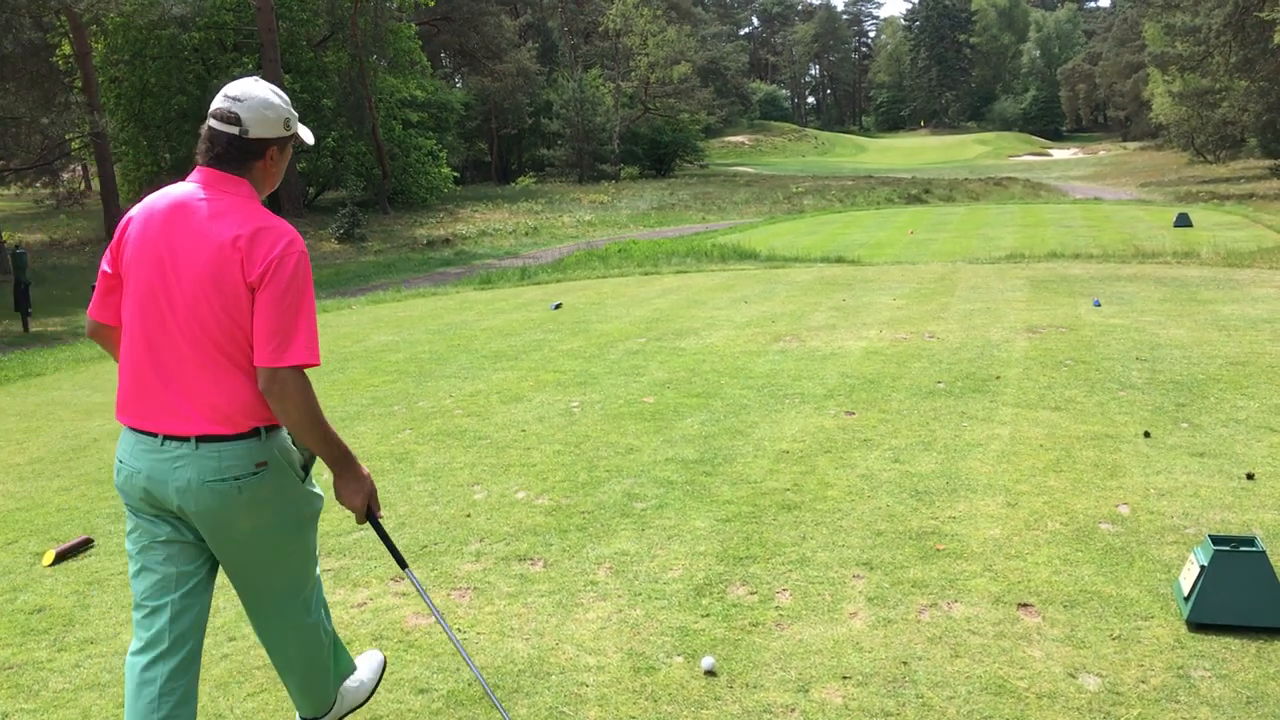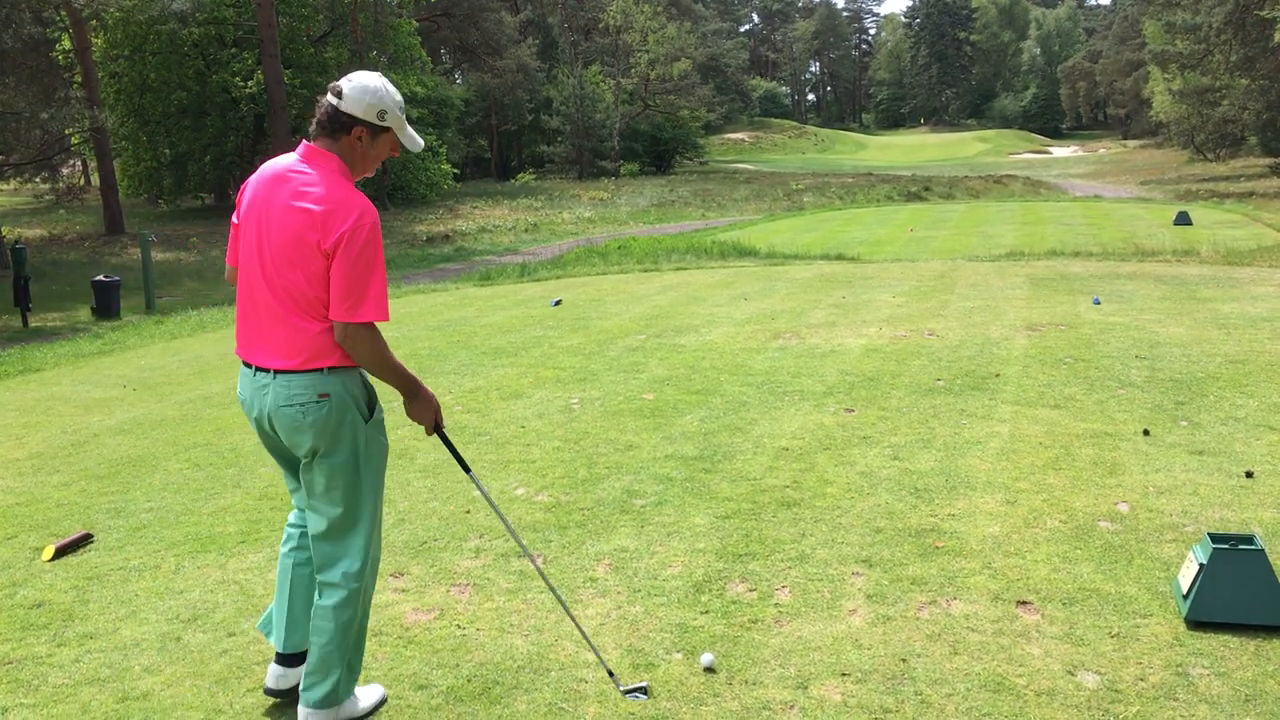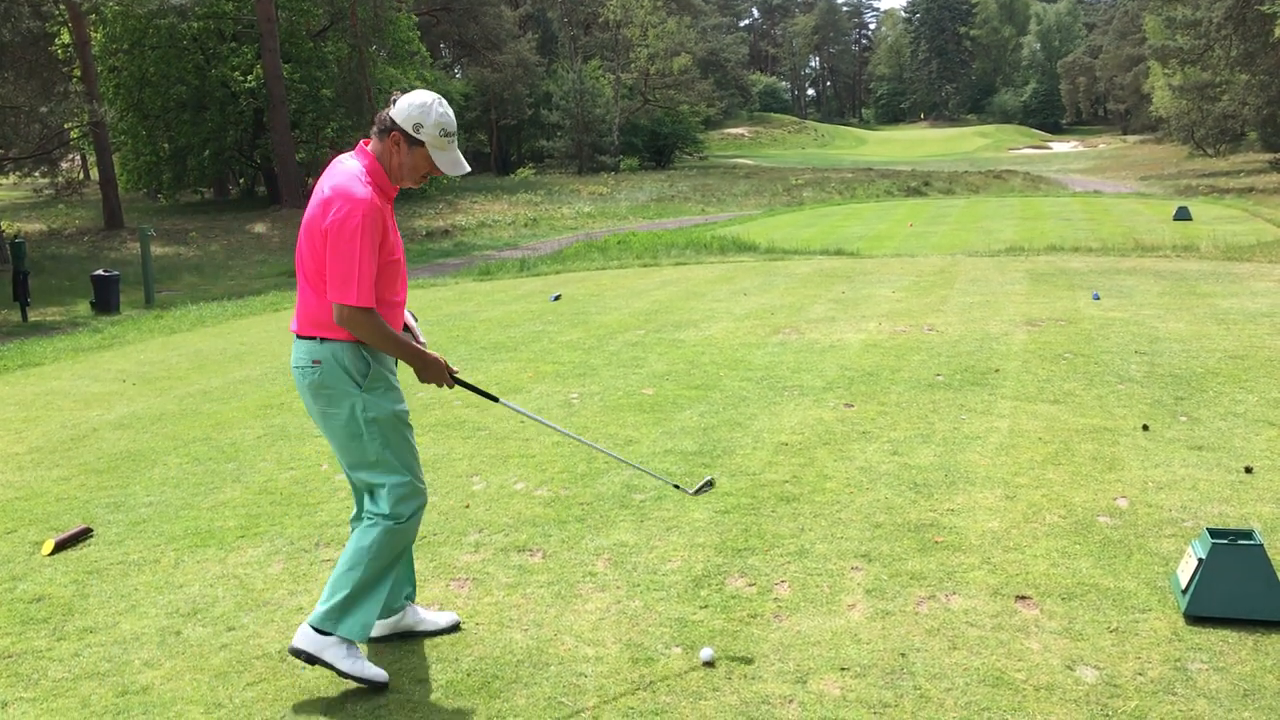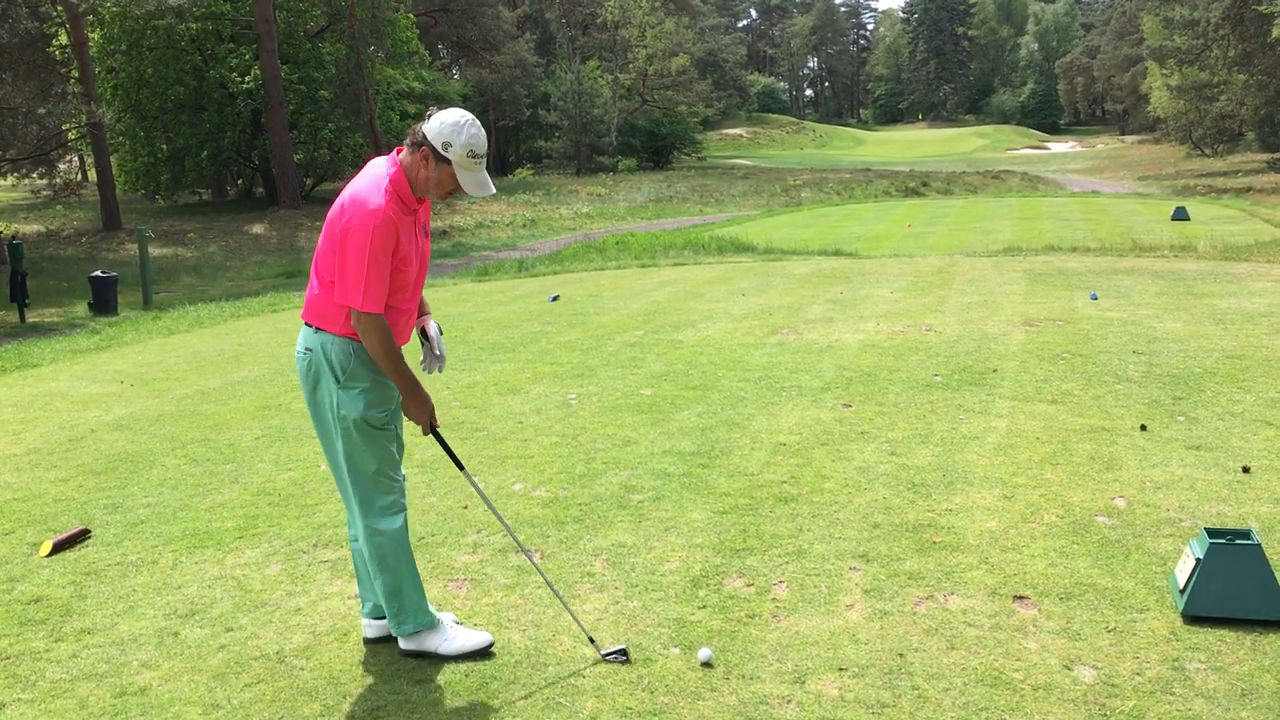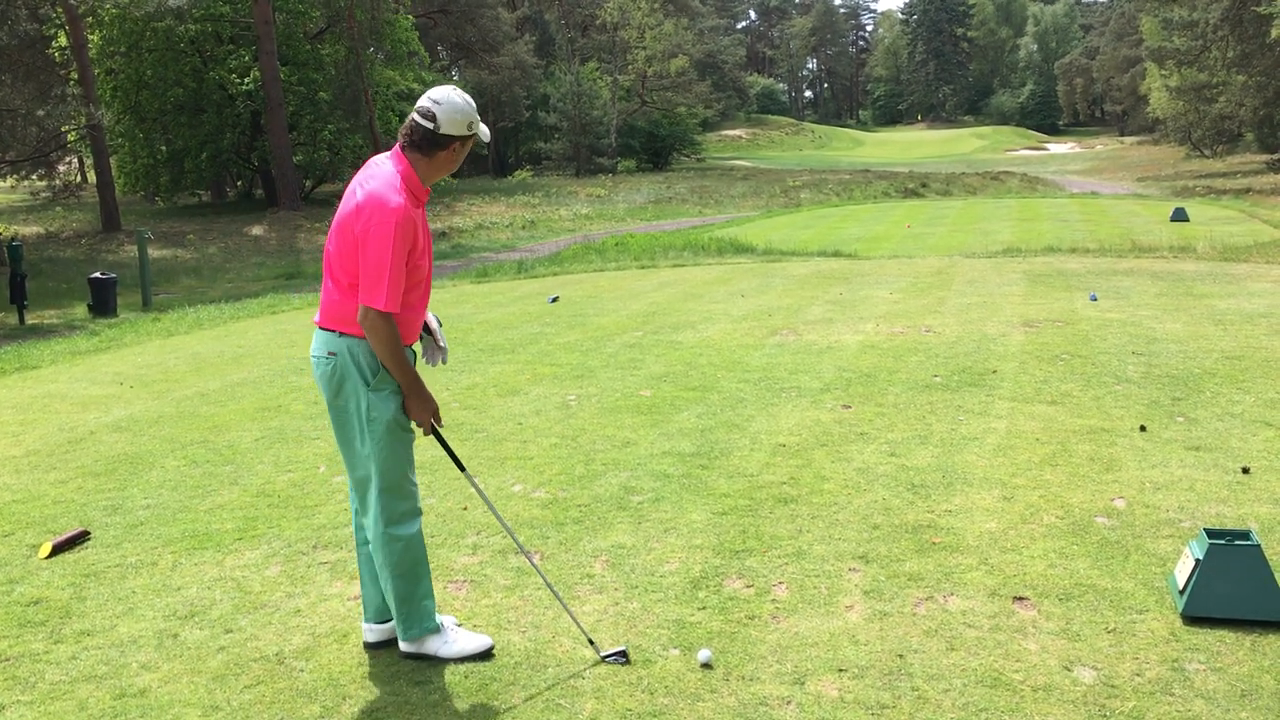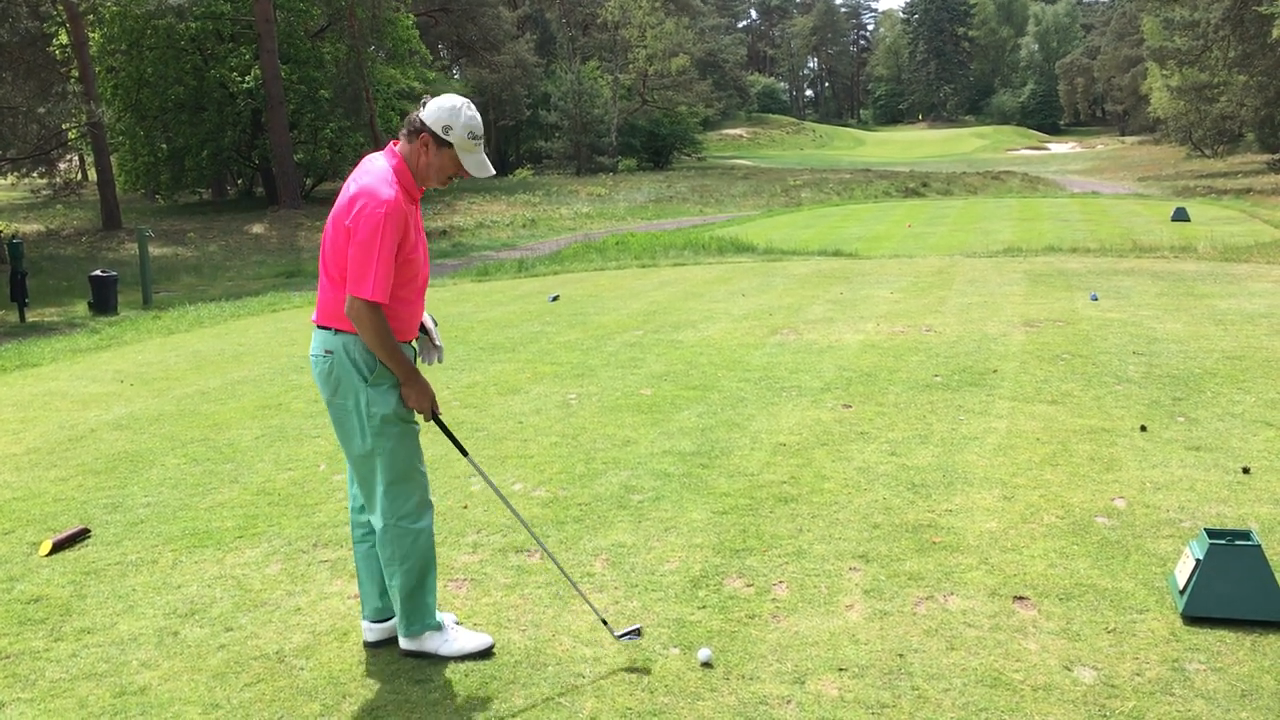
dt=0.5s
person 1, frame 1
left shoulder: (142, 215)
right shoulder: (275, 242)
left elbow: (103, 327)
right elbow: (280, 384)
right wrist: (344, 465)
left hip: (145, 461)
right hip: (240, 464)
left knee: (160, 638)
right knee: (287, 601)
person 1, frame 2
left shoulder: (262, 179)
right shoulder: (352, 212)
left elbow: (238, 272)
right elbow: (355, 335)
right wrist: (414, 391)
left hip: (257, 384)
right hip: (323, 395)
left knee: (310, 517)
right knee: (344, 552)
left ankle: (289, 658)
person 1, frame 3
left shoulder: (365, 176)
right shoulder: (356, 199)
right elbow: (351, 313)
left wrist: (402, 317)
right wrist: (417, 357)
left hip: (351, 358)
right hip: (342, 364)
left knee: (382, 493)
right knee: (401, 497)
left ankle: (391, 607)
right ankle: (327, 629)
person 1, frame 4
left shoulder: (413, 189)
right shoulder: (373, 208)
right elbow: (366, 319)
left wrist: (426, 320)
right wrist: (411, 391)
left hip: (369, 354)
right hip: (342, 359)
left knee: (379, 491)
right knee: (378, 500)
left ankle: (382, 612)
right ankle: (416, 626)
person 1, frame 5
left shoulder: (389, 172)
right shoulder: (391, 205)
right elbow: (374, 317)
left wrist: (423, 316)
right wrist: (415, 391)
left hip: (364, 355)
right hip: (361, 361)
left knee: (377, 495)
right knee: (391, 502)
left ankle: (386, 615)
right ankle: (417, 630)
person 1, frame 6
left shoulder: (392, 176)
right shoulder: (382, 198)
right elbow: (360, 307)
left wrist: (417, 316)
right wrist: (410, 379)
left hip: (365, 354)
right hip: (360, 359)
left knee: (374, 493)
right knee: (401, 499)
left ankle: (384, 613)
right ankle: (419, 626)
